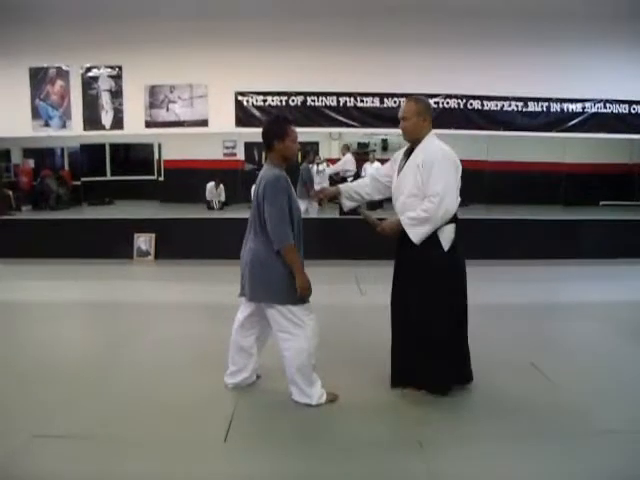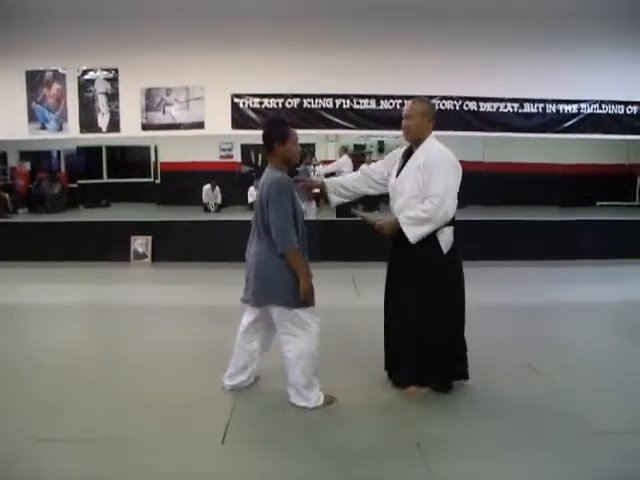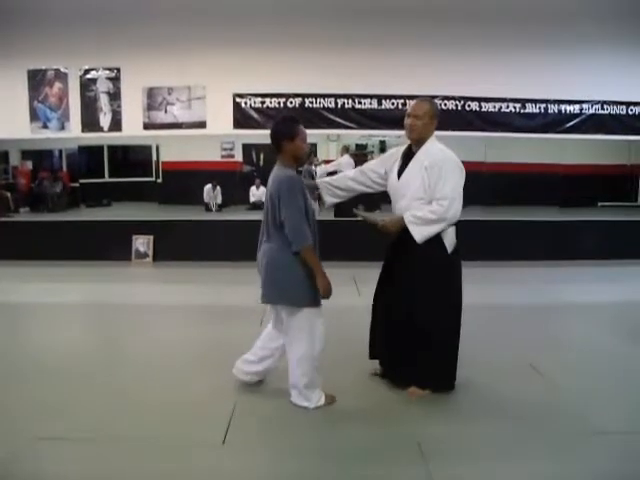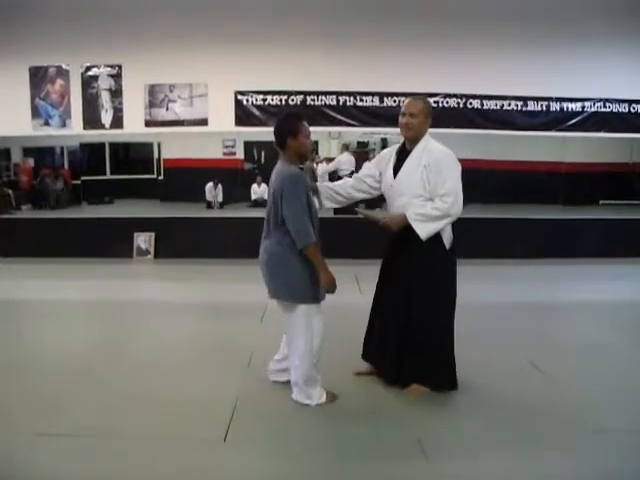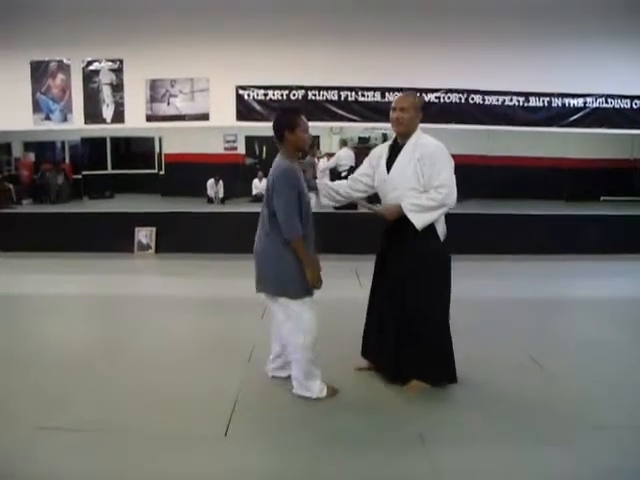
dt=0.2s
person 1, frame 1
left shoulder: (439, 155)
right shoulder: (406, 155)
left elbow: (441, 206)
right elbow: (377, 182)
left wrist: (401, 223)
right wrist: (339, 190)
left hip: (435, 244)
right hip: (414, 240)
left knee: (434, 313)
right knee: (410, 309)
left ankle: (435, 378)
right ankle: (416, 372)
person 1, frame 2
left shoulder: (440, 158)
right shoulder: (400, 157)
left elbow: (441, 208)
right elbow: (367, 178)
left wrist: (398, 222)
right wrist: (325, 184)
left hip: (432, 245)
right hip: (409, 241)
left knee: (430, 314)
right knee: (402, 308)
left ankle: (432, 376)
right ankle: (408, 369)
person 1, frame 3
left shoulder: (444, 160)
right shoulder: (397, 156)
left elbow: (448, 209)
right elbow: (361, 177)
left wrist: (403, 221)
right wrist: (319, 185)
left hip: (434, 246)
right hip: (407, 241)
left knee: (430, 314)
right knee: (391, 301)
left ankle: (430, 376)
right ankle: (393, 364)
person 1, frame 4
left shoulder: (440, 157)
right shoulder: (389, 156)
left elbow: (450, 205)
right elbow: (359, 185)
left wrist: (406, 218)
right wrist: (318, 189)
left hip: (430, 243)
right hip: (401, 239)
left knee: (427, 312)
right knee: (390, 302)
left ankle: (431, 375)
right ankle: (382, 361)
person 1, frame 5
left shoulder: (431, 150)
right shoulder: (381, 153)
left elbow: (445, 195)
right elbow: (355, 186)
left wrist: (402, 208)
right wrist: (317, 186)
left hip: (424, 236)
right hip: (395, 233)
left knee: (423, 306)
right knee: (386, 297)
left ankle: (429, 370)
right ankle: (382, 357)
person 2, frame 1
left shoulder: (267, 175)
right shoulder: (277, 179)
right elbow: (281, 235)
left wrist: (294, 269)
right wrist: (299, 272)
left hip: (257, 264)
right hip: (272, 268)
left knee: (250, 322)
right knee: (301, 328)
left ankle: (238, 375)
right ankle: (309, 392)
person 2, frame 2
left shoulder: (270, 178)
right shoulder: (280, 182)
right elbow: (285, 238)
left wrist: (300, 270)
right wrist: (303, 276)
left hip: (262, 267)
right hip: (278, 271)
left knee: (255, 325)
right knee: (303, 331)
left ankle: (237, 377)
right ankle: (306, 395)
person 2, frame 3
left shoulder: (280, 175)
right shoulder: (290, 180)
right elbow: (299, 235)
left wrist: (313, 270)
right wrist: (320, 273)
left hip: (276, 264)
right hip: (290, 268)
left knee: (283, 325)
right knee: (306, 332)
left ankle: (250, 368)
right ankle: (307, 394)
person 2, frame 4
left shoulder: (283, 172)
right shoulder: (292, 177)
right elbow: (301, 231)
left wrist: (317, 267)
right wrist: (323, 269)
left hip: (282, 259)
right hip: (290, 263)
left knee: (297, 323)
right knee: (306, 328)
left ankle: (281, 370)
right ankle: (307, 392)
person 2, frame 5
left shoulder: (287, 167)
right shoulder: (286, 171)
right elbow: (289, 227)
left wrist: (309, 259)
right wrist: (309, 264)
left hip: (280, 256)
right hip: (282, 258)
left knee: (287, 317)
right knee: (301, 321)
left ankle: (280, 366)
right ankle: (308, 385)
